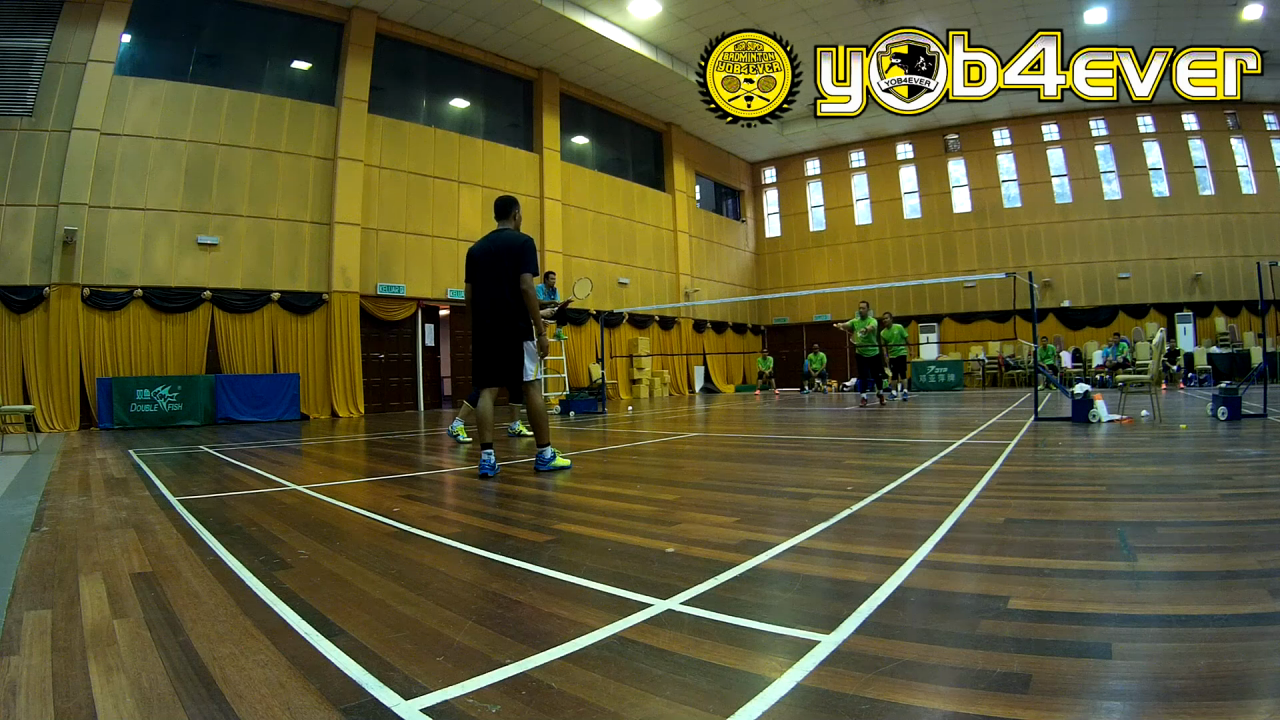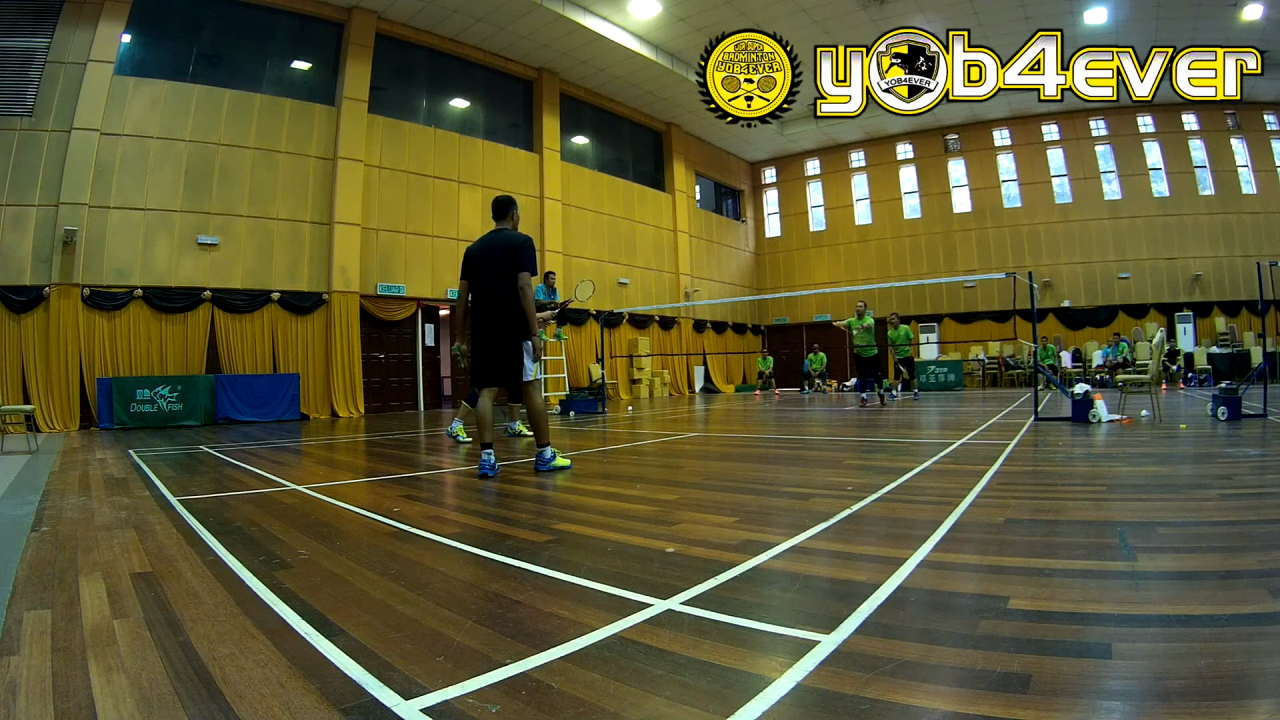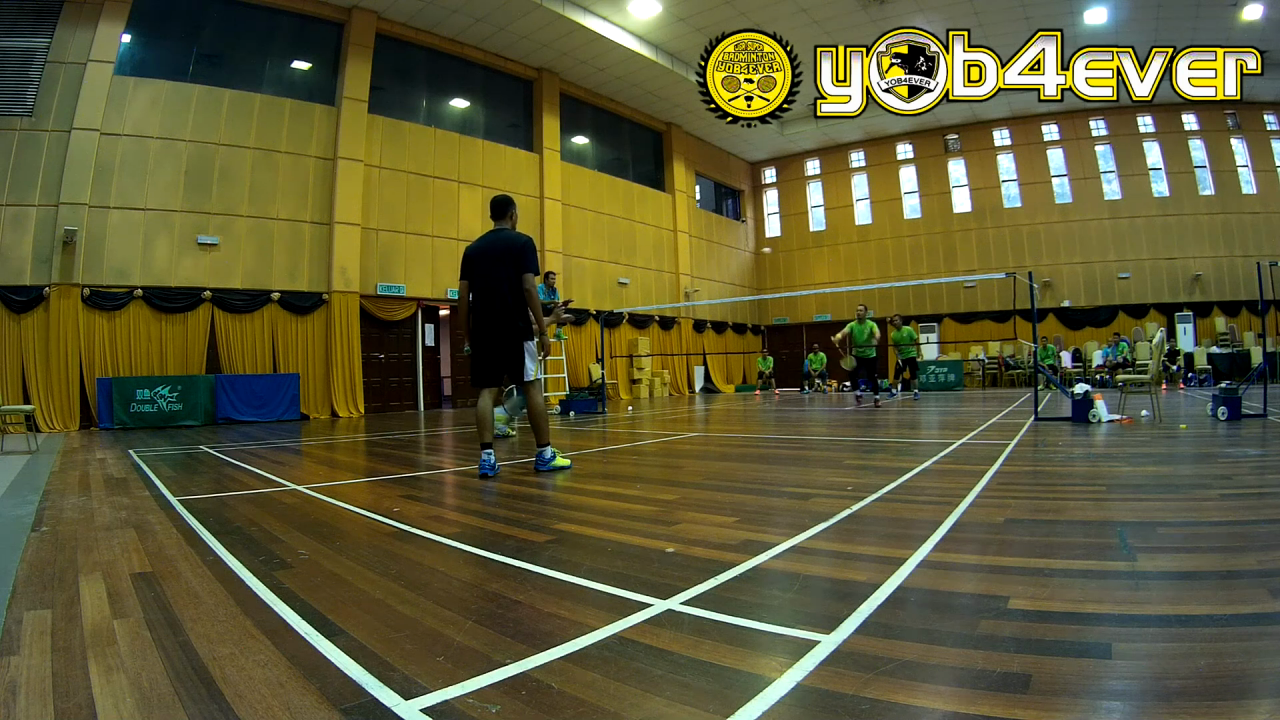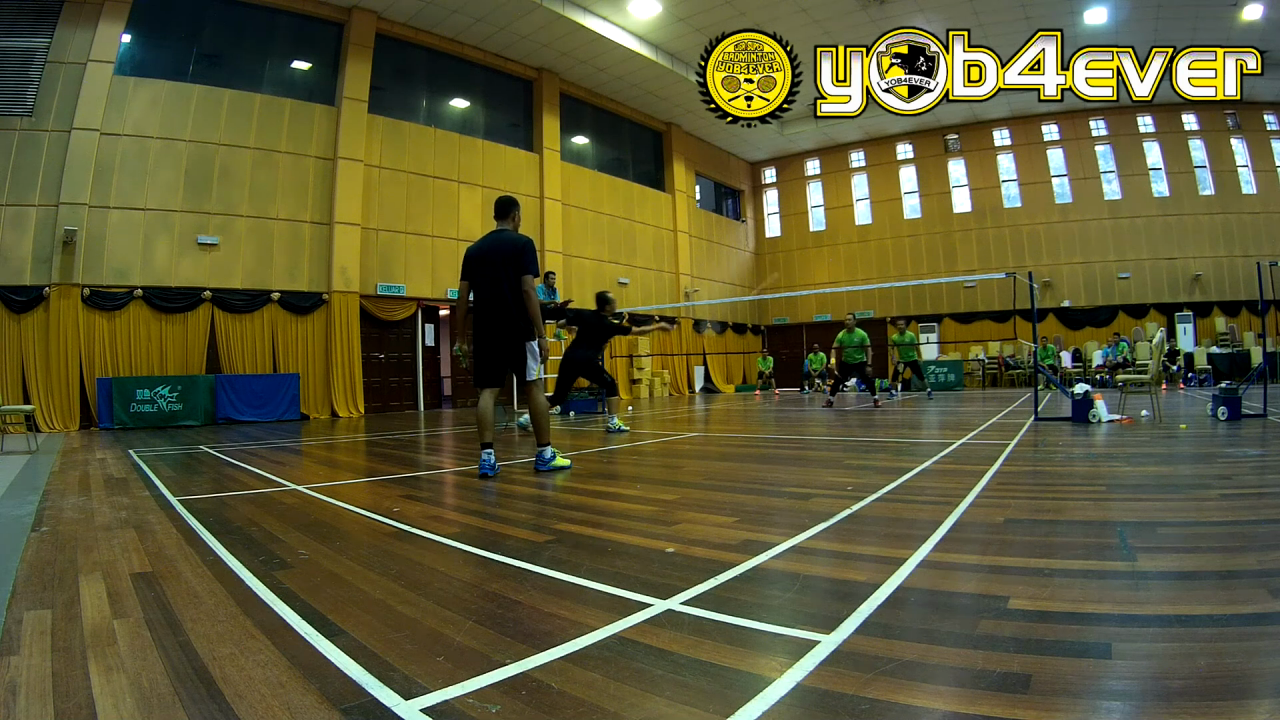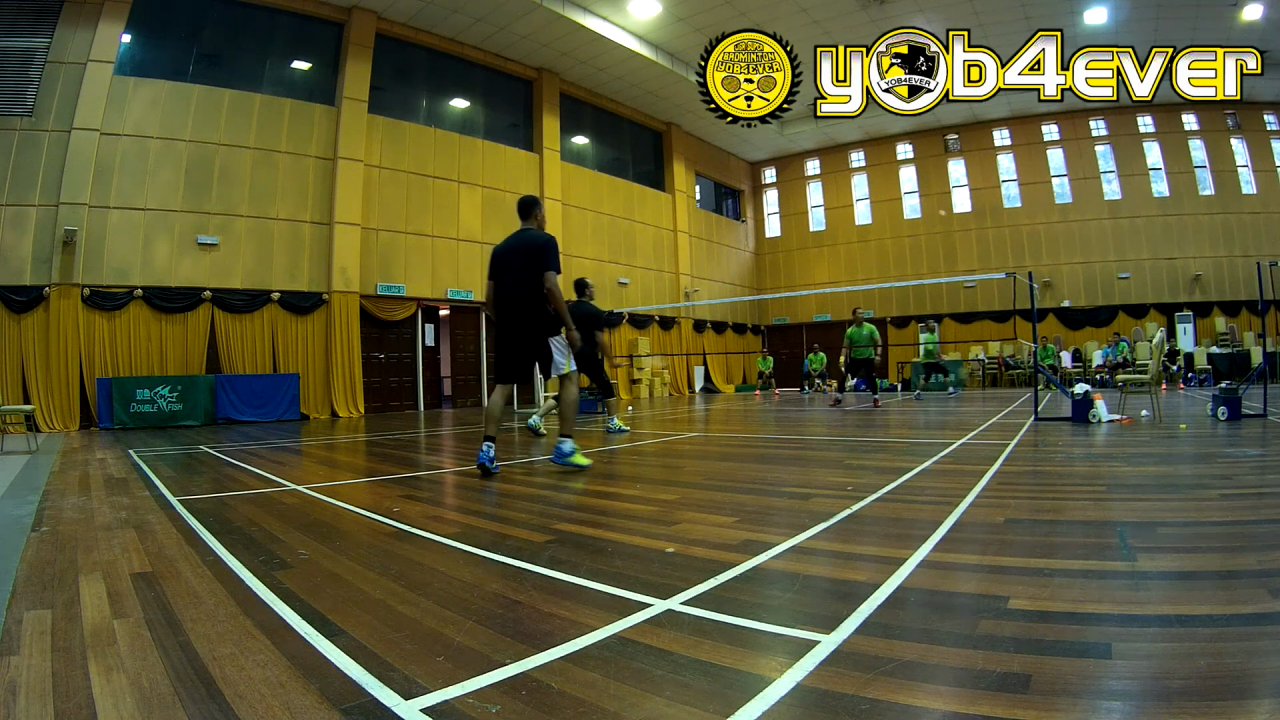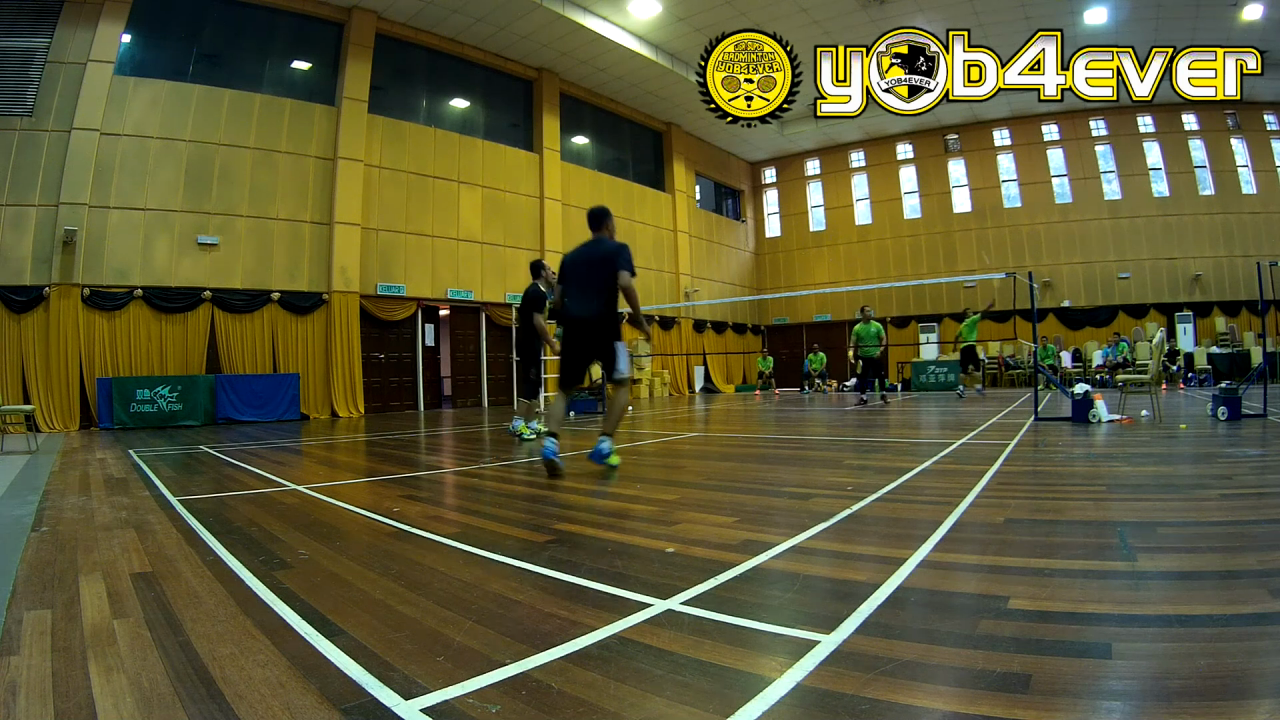
dt=0.5s
person 1, frame 1
left shoulder: (475, 249)
right shoulder: (522, 242)
left elbow: (469, 296)
right elbow: (526, 288)
right wrist: (541, 331)
left hip: (484, 331)
right hip: (515, 329)
left knee: (487, 391)
right knee: (531, 387)
left ankle: (487, 458)
right ankle: (545, 455)
person 1, frame 2
left shoulder: (473, 249)
right shoulder: (521, 242)
left elbow: (463, 297)
right elbow: (524, 288)
left wrist: (462, 339)
right wrist: (535, 333)
left hip: (483, 332)
right hip: (514, 329)
left knee: (487, 391)
right knee: (531, 388)
left ankle: (487, 457)
right ankle: (545, 455)
person 1, frame 3
left shoulder: (472, 249)
right shoulder: (522, 242)
left elbow: (463, 297)
right elbow: (529, 289)
left wrist: (468, 337)
right wrist: (543, 331)
left hip: (483, 332)
right hip: (515, 329)
left knee: (487, 391)
right knee: (532, 387)
left ankle: (487, 457)
right ankle: (545, 454)
person 1, frame 4
left shoulder: (473, 250)
right shoulder: (522, 243)
left elbow: (463, 298)
right elbow: (528, 290)
left wrist: (461, 339)
right wrist: (541, 334)
left hip: (485, 332)
right hip: (517, 330)
left knee: (488, 391)
right knee: (535, 388)
left ankle: (487, 457)
right ankle: (545, 455)
person 1, frame 5
left shoulder: (500, 249)
right shoulder: (545, 241)
left elbow: (490, 298)
right elbow: (550, 287)
right wrist: (571, 327)
left hip: (508, 326)
right hip: (540, 324)
left knee: (502, 387)
right knee: (569, 377)
left ankle: (488, 450)
right ankle: (565, 446)
person 1, frame 6
left shoulder: (571, 256)
right shoulder: (619, 249)
left elbow: (557, 298)
right elbow: (625, 284)
right wrist: (643, 323)
left hip: (573, 326)
right hip: (603, 324)
left knee: (565, 390)
right knee: (621, 385)
left ankle: (551, 445)
right ankle: (604, 444)
